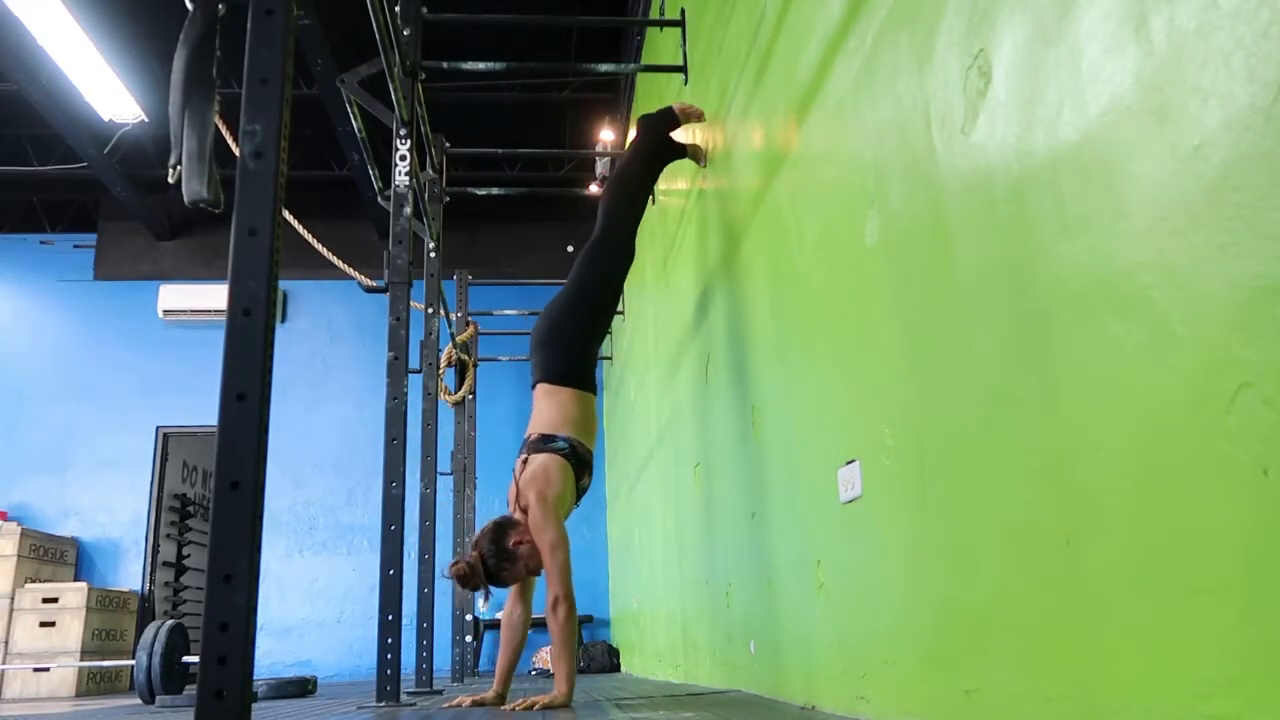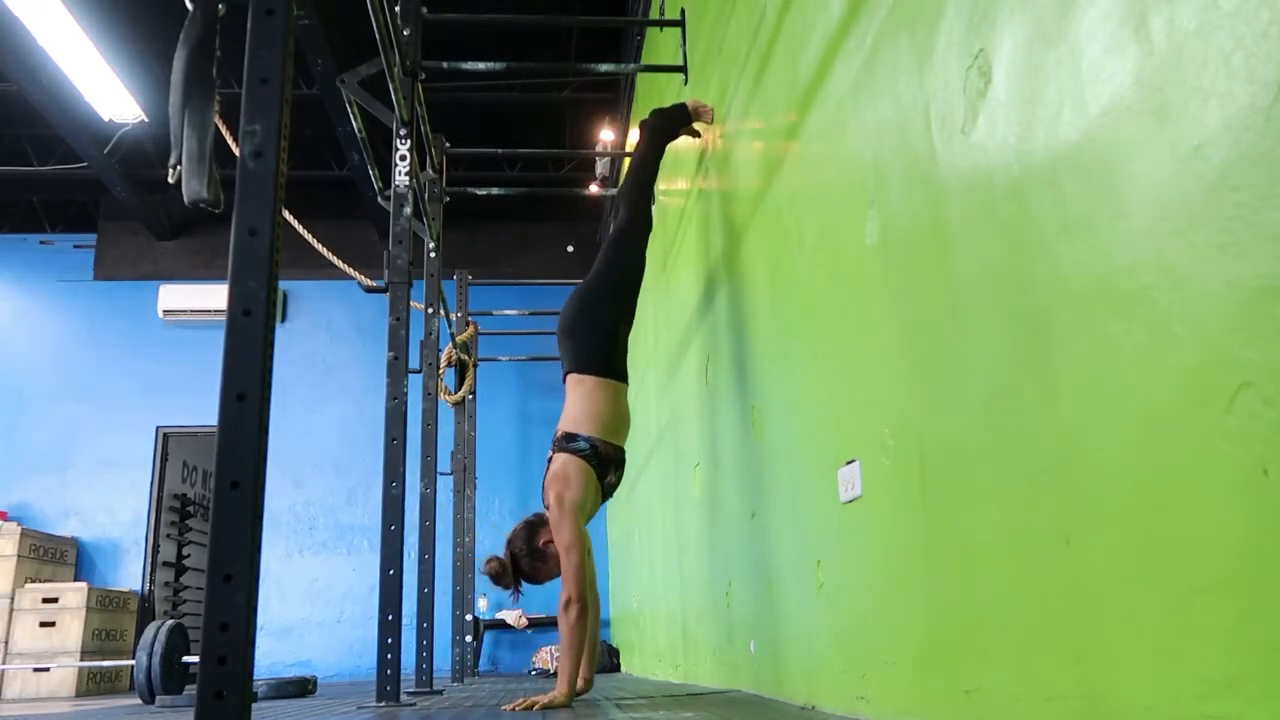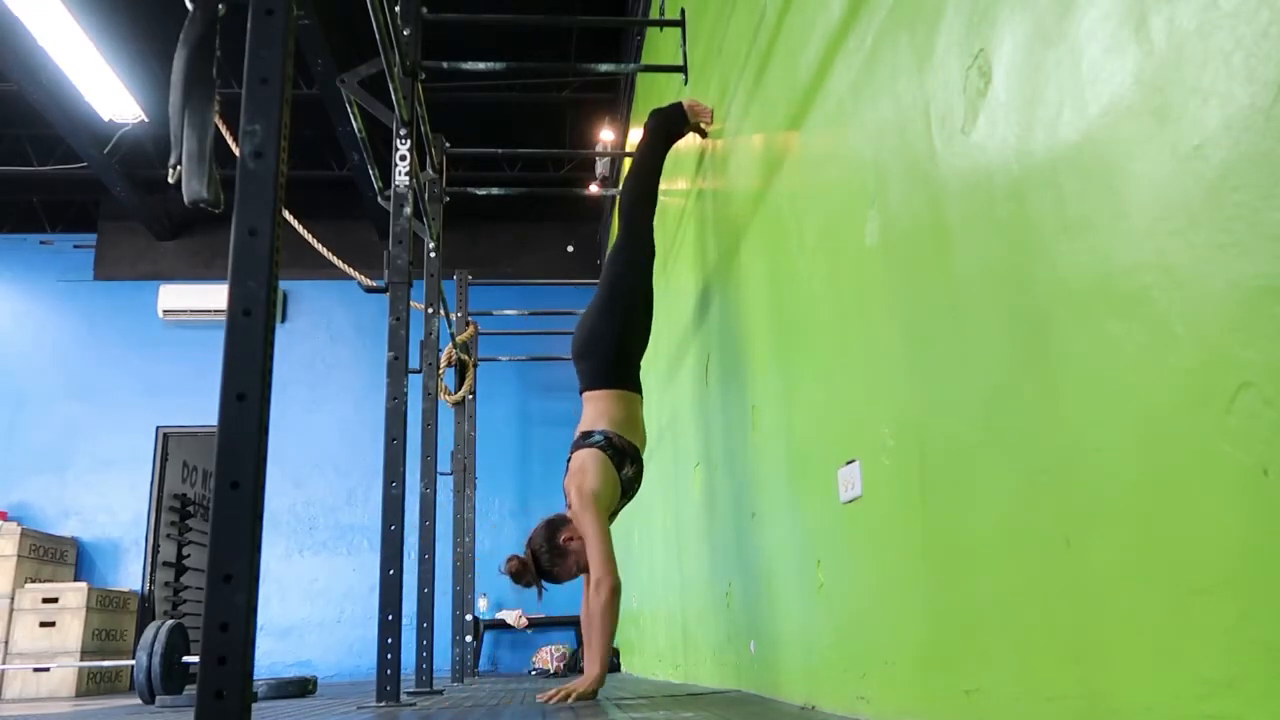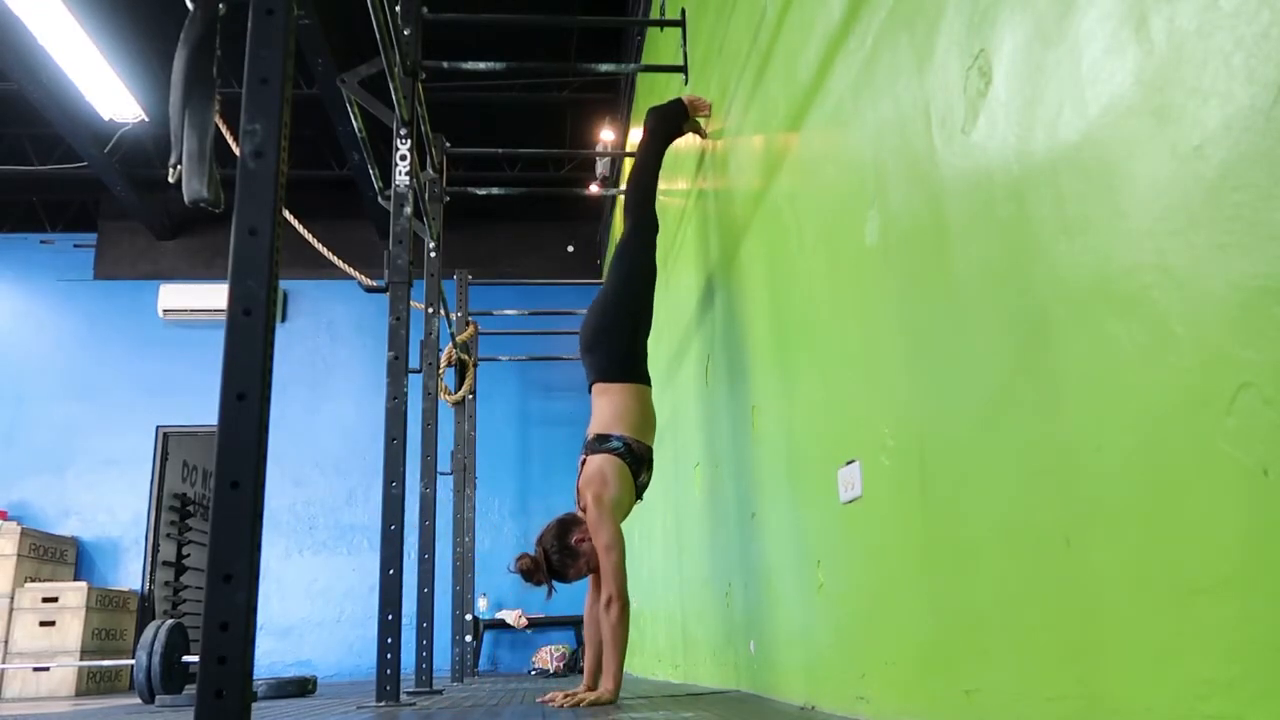
dt=0.5s
person 1, frame 1
left shoulder: (536, 503)
right shoulder: (523, 510)
left elbow: (560, 600)
right elbow: (520, 603)
left wrist: (562, 691)
right wrist: (497, 689)
left hip: (565, 343)
right hip: (561, 348)
left knee: (613, 229)
right knee: (613, 236)
left ankle: (658, 133)
person 1, frame 2
left shoulder: (563, 499)
right shoulder: (562, 501)
left elbow: (575, 600)
left wrist: (565, 688)
right wrist: (580, 677)
left hip: (592, 335)
right hip: (589, 341)
left knee: (630, 224)
right knee: (627, 229)
left ankle: (668, 126)
person 1, frame 3
left shoulder: (585, 498)
right shoulder: (584, 503)
left elbow: (604, 584)
right elbow: (596, 588)
left wrist: (592, 674)
right wrist: (588, 676)
left hip: (609, 359)
right hip: (607, 363)
left knee: (633, 235)
right knee: (633, 242)
left ankle: (668, 127)
person 1, frame 4
left shoulder: (597, 500)
right shoulder: (595, 502)
left elbow: (611, 599)
right elbow: (601, 598)
left wrist: (605, 686)
right wrist: (592, 682)
left hip: (616, 349)
right hip: (614, 355)
left knee: (638, 231)
right knee: (637, 235)
left ankle: (667, 125)
